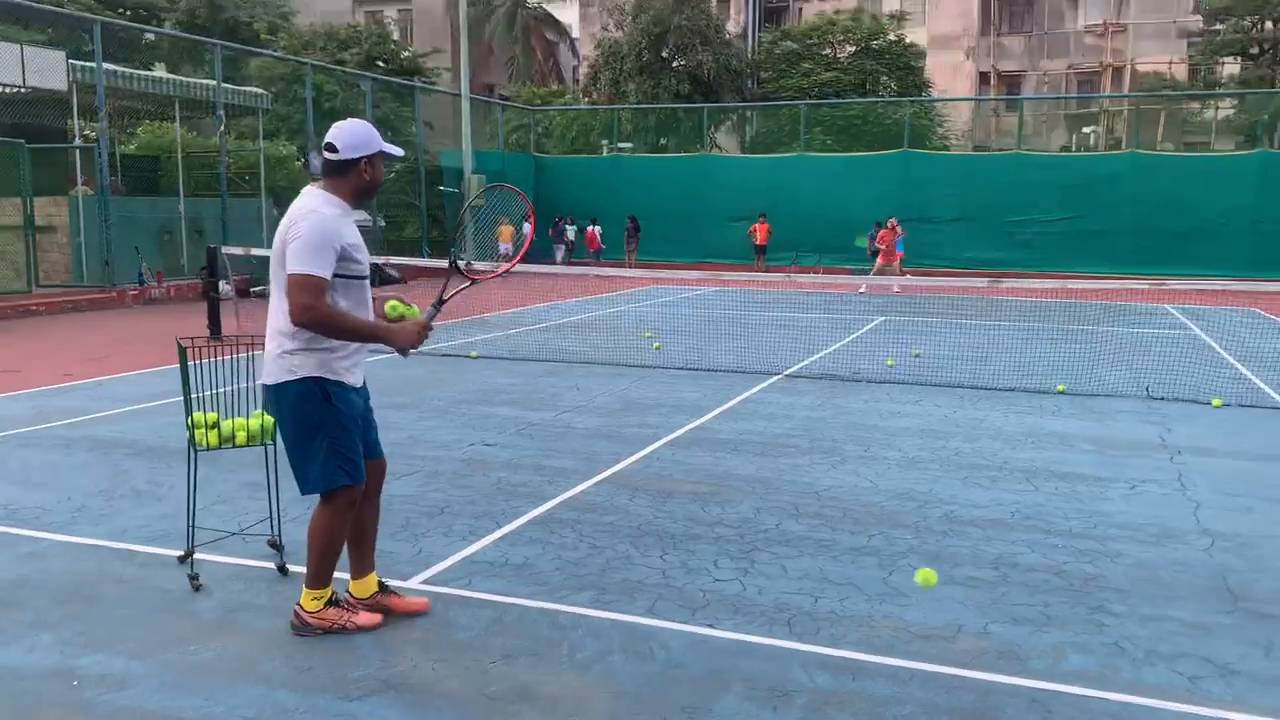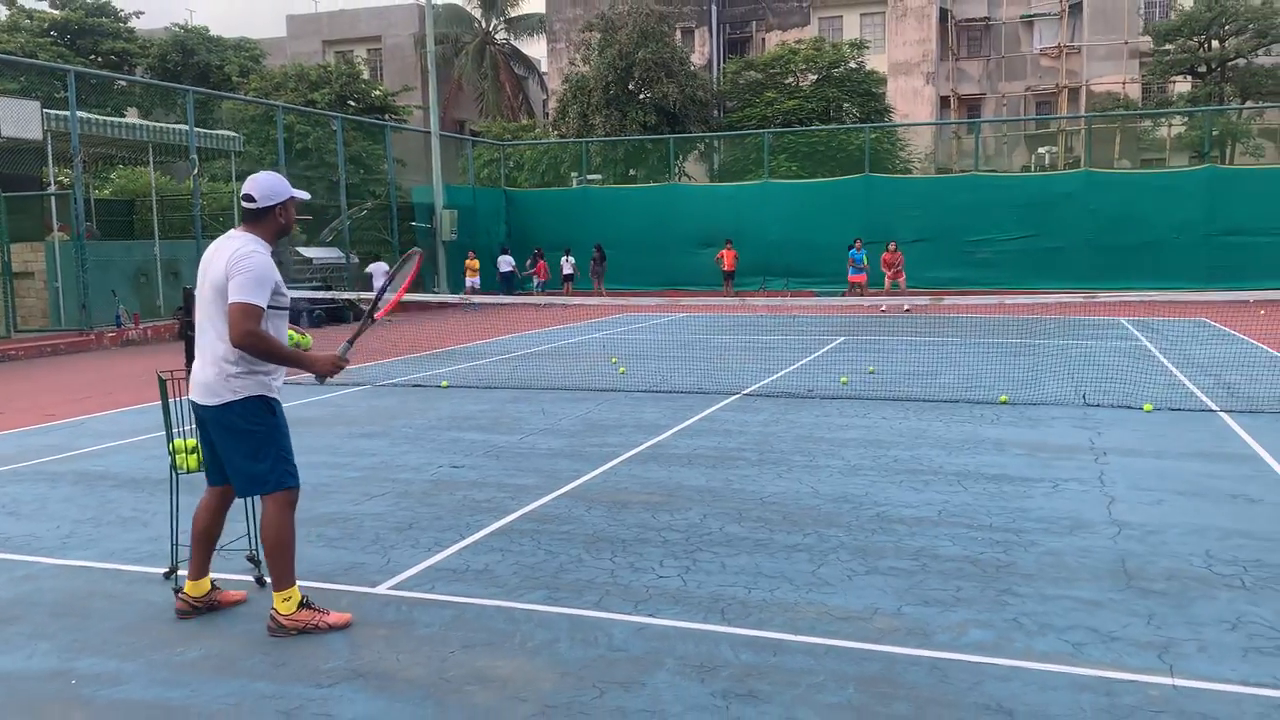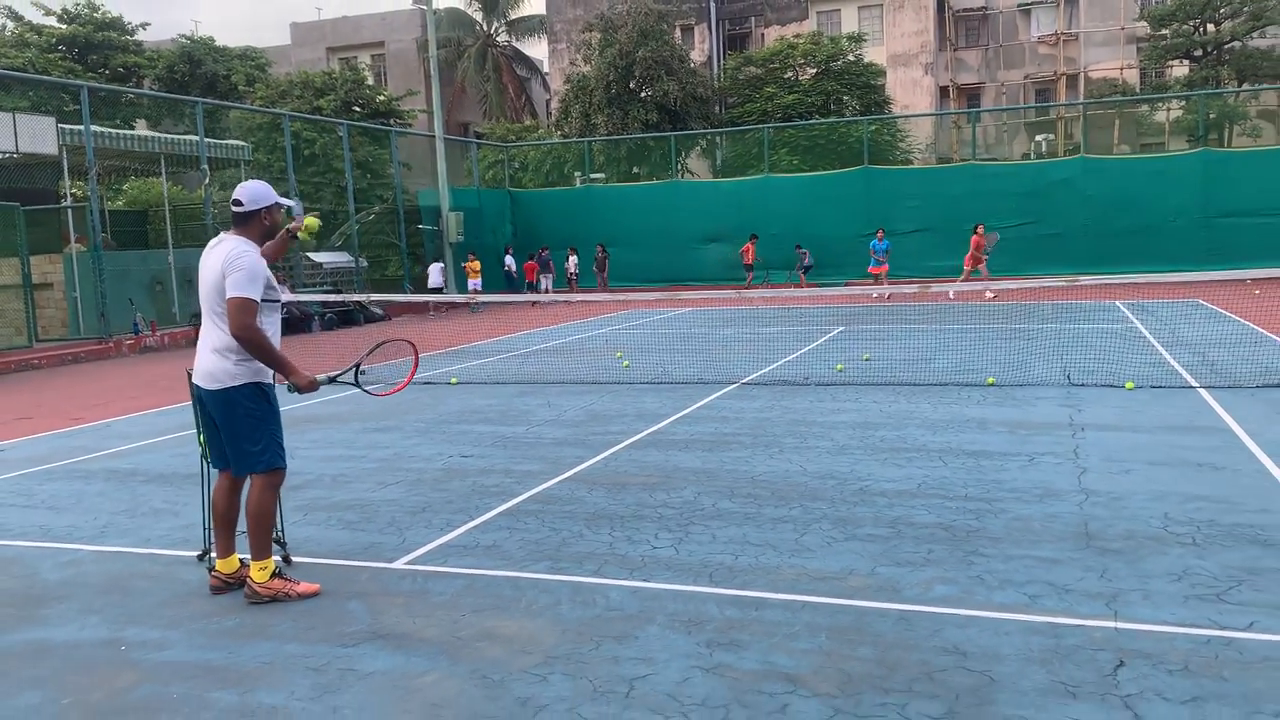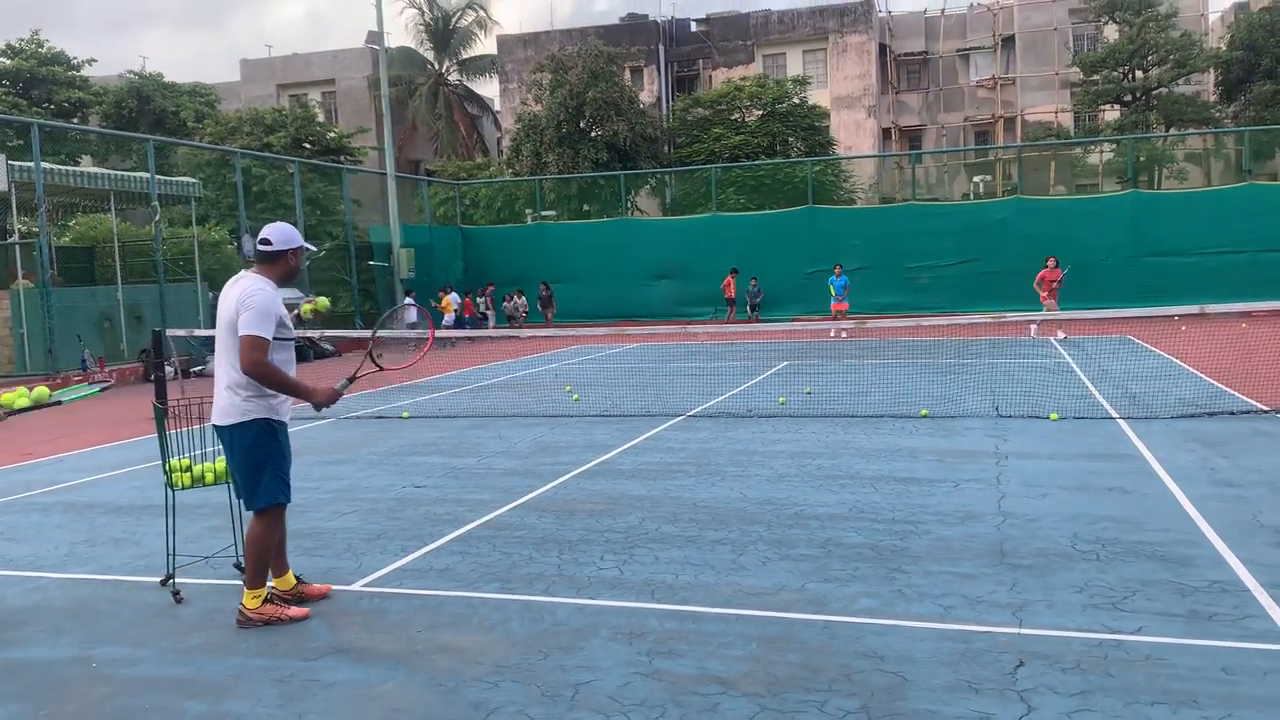
dt=1s
person 1, frame 1
left shoulder: (327, 211)
right shoulder: (318, 220)
right elbow: (306, 311)
left wrist: (373, 309)
right wrist: (388, 334)
left hip: (337, 375)
right hip: (310, 379)
left knee: (369, 473)
right knee: (342, 489)
left ankle: (365, 589)
right ankle: (314, 606)
person 1, frame 2
left shoulder: (224, 246)
right shoulder: (253, 258)
right elbow: (245, 335)
left wrist: (279, 333)
right wrist: (308, 362)
left hip: (210, 391)
right hip: (243, 394)
left knee: (221, 488)
right knee: (280, 493)
left ankle: (196, 589)
right ankle: (288, 608)
person 1, frame 3
left shoulder: (222, 244)
right shoulder: (245, 258)
right elbow: (243, 328)
left wrist: (290, 234)
right wrist: (291, 372)
left hip: (211, 380)
right hip: (241, 382)
left knee: (231, 473)
right knee: (267, 473)
left ankle: (226, 568)
right ankle: (262, 577)
person 1, frame 4
left shoulder: (242, 283)
right shoulder: (261, 296)
right elbow: (254, 364)
left wrist: (293, 319)
right wrist: (310, 393)
left hip: (241, 414)
right hip: (254, 418)
left knee: (273, 503)
right knee: (268, 507)
left ankle: (285, 582)
right ankle: (254, 603)
